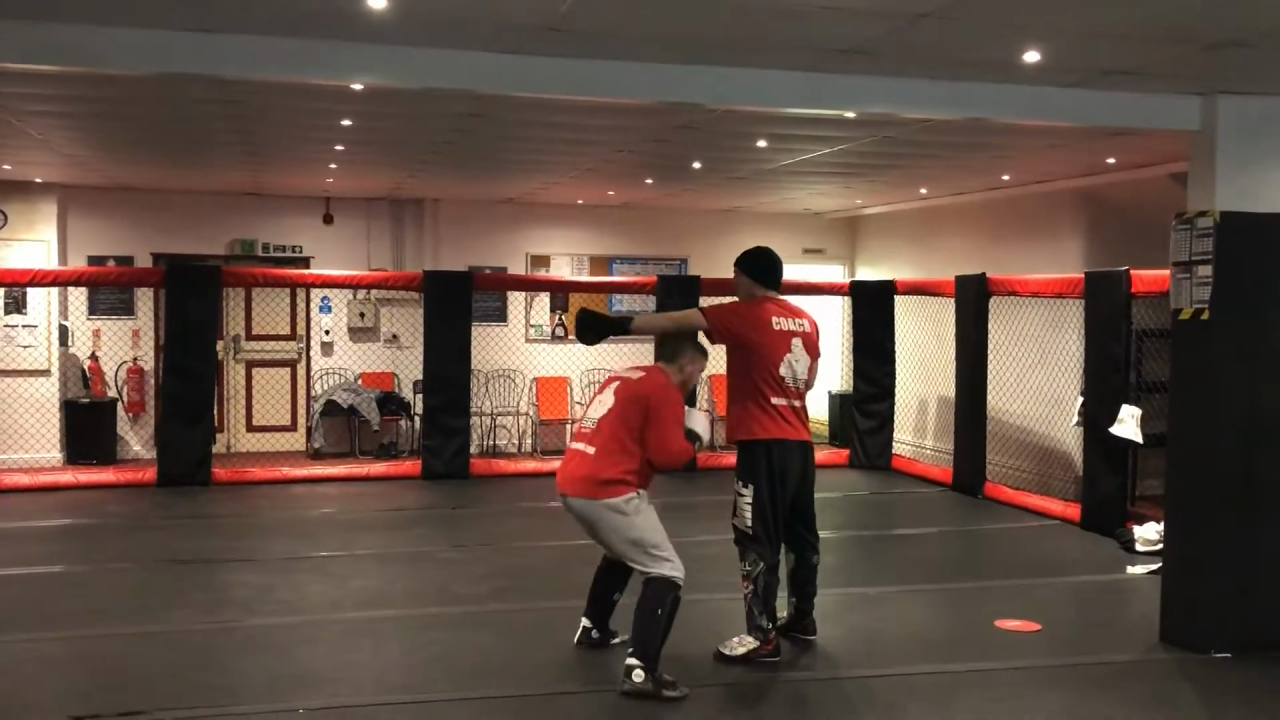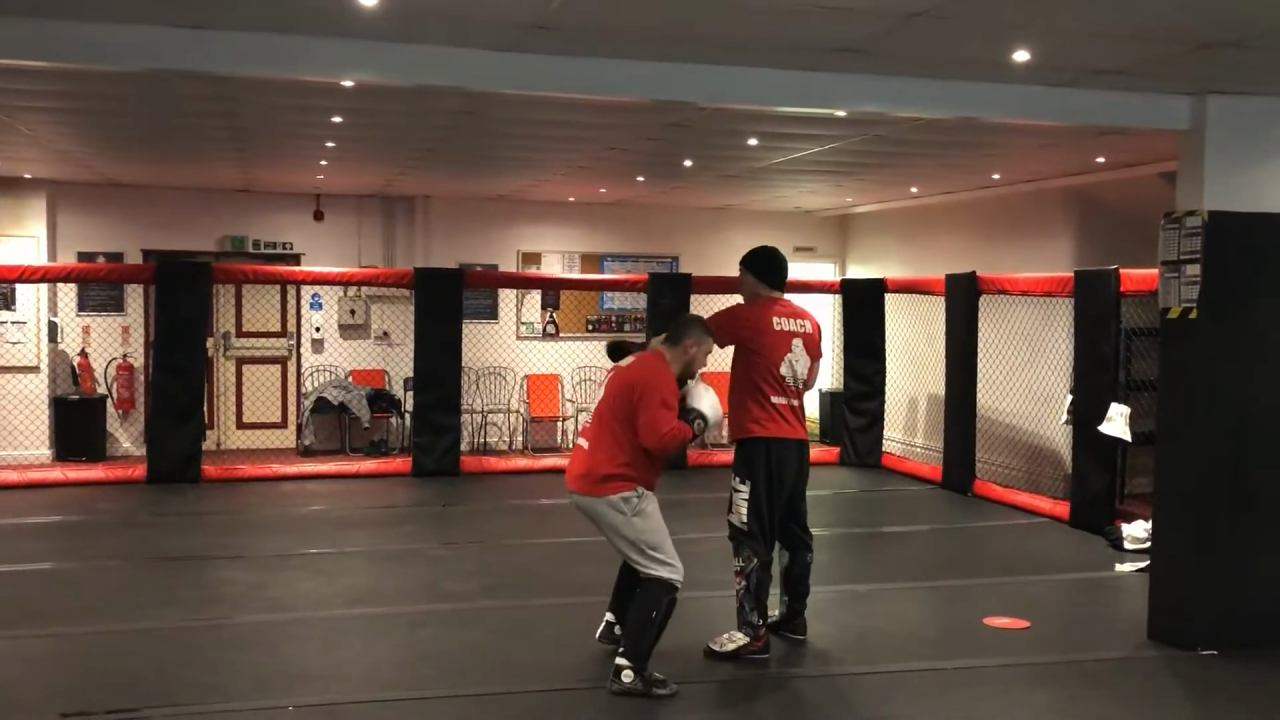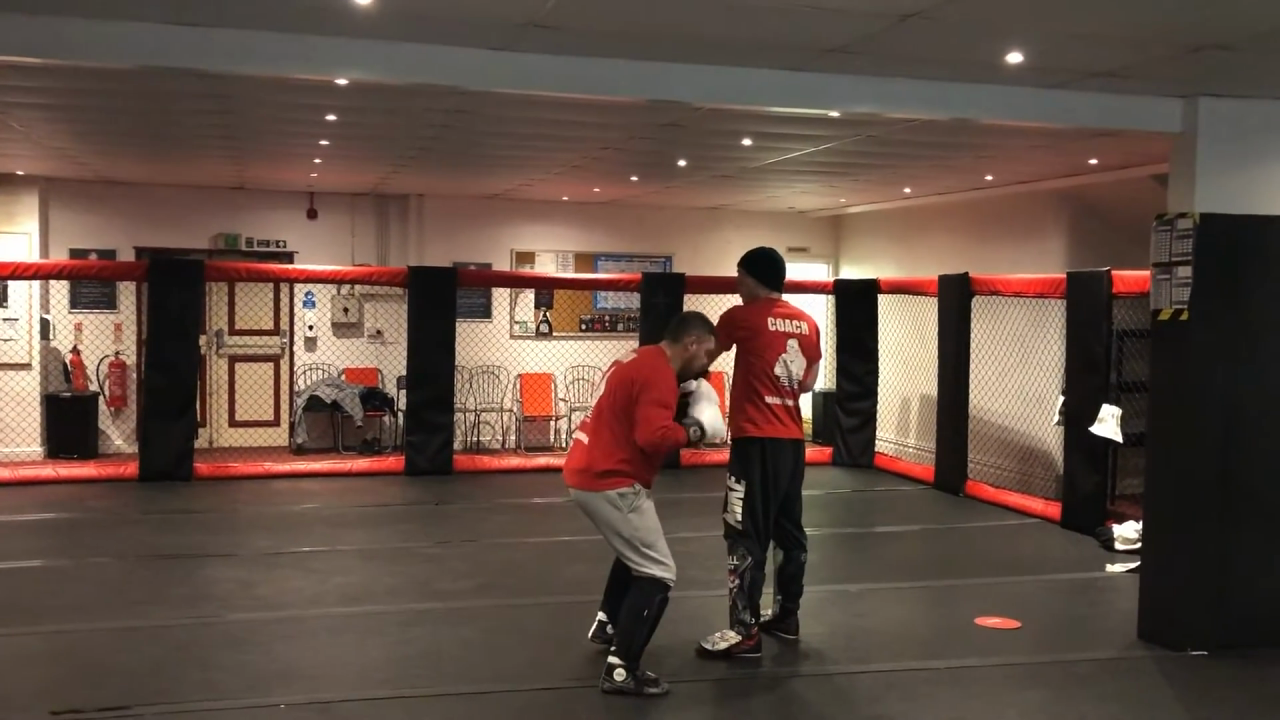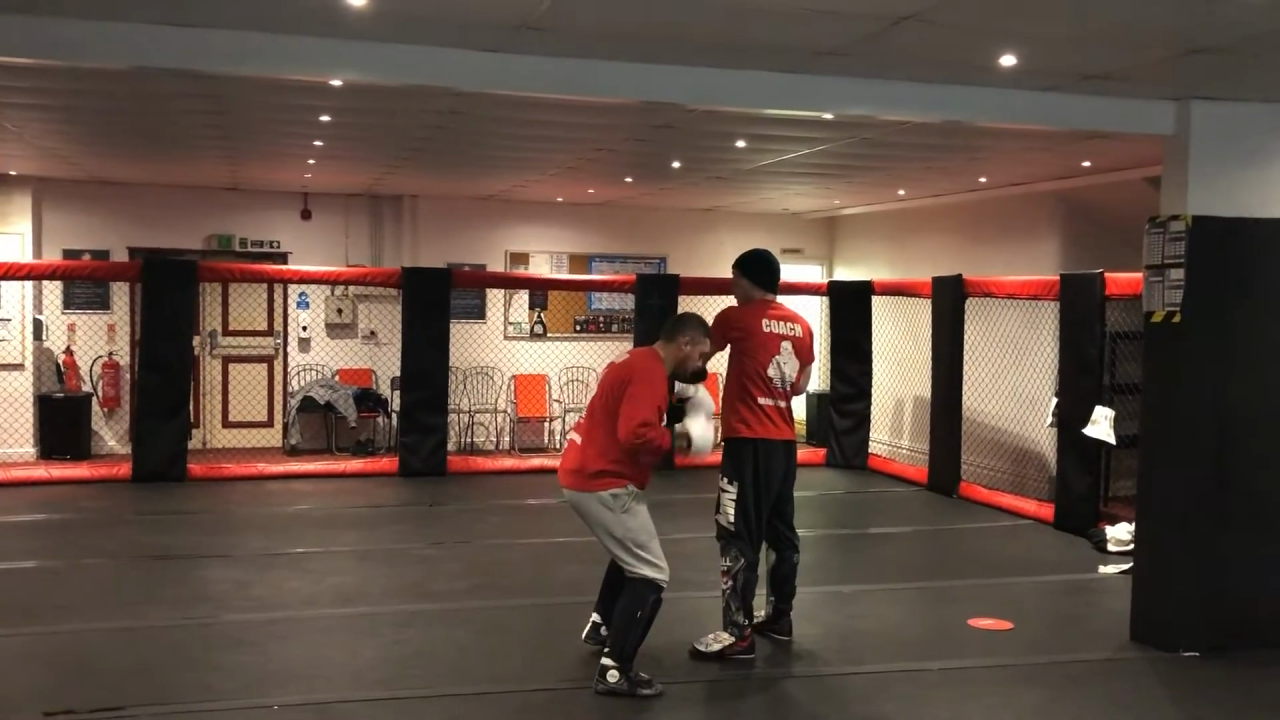
dt=0.4s
person 1, frame 1
left shoulder: (745, 315)
right shoulder: (806, 321)
left elbow: (677, 321)
left wrist: (616, 325)
left hip: (764, 443)
right hip: (800, 442)
left knee: (756, 538)
right knee: (801, 531)
left ankle: (762, 635)
right ankle: (802, 616)
person 1, frame 2
left shoulder: (747, 316)
right shoulder: (807, 321)
left hip: (759, 441)
right hip: (793, 439)
left knee: (749, 535)
right knee: (792, 531)
left ankle: (751, 632)
right ankle: (792, 616)
person 1, frame 3
left shoulder: (741, 318)
right shoulder: (807, 323)
left elbow: (706, 353)
left hip: (756, 441)
right hip: (792, 440)
left knee: (745, 534)
right knee: (789, 529)
left ankle: (744, 631)
right ankle: (786, 615)
person 1, frame 4
left shoulder: (736, 318)
right shoulder: (800, 325)
left elbow: (701, 355)
left hip: (748, 442)
right hip: (784, 441)
left knee: (738, 536)
right knee: (781, 530)
left ankle: (737, 632)
right ankle: (780, 616)
person 2, frame 1
left shoulder: (622, 378)
right shoulder: (665, 391)
right elbow: (667, 455)
left wrist: (674, 435)
right wrist: (693, 440)
left hip: (572, 484)
right hip: (609, 491)
left knee: (622, 552)
right knee: (666, 574)
left ankle: (592, 628)
right ankle: (640, 670)
person 2, frame 2
left shoulder: (639, 364)
right shoulder: (657, 375)
right elbow: (660, 439)
left wrist: (681, 411)
right wrist: (697, 422)
left hip: (588, 478)
right hip: (611, 486)
left knee: (642, 553)
right knee: (665, 575)
left ankle: (616, 625)
right ankle: (629, 671)
person 2, frame 3
left shoulder: (639, 360)
right shoulder: (658, 373)
right elbow: (654, 436)
left wrist: (679, 409)
right wrist: (692, 431)
left hip: (586, 473)
right hip: (610, 482)
left knee: (635, 552)
right knee: (658, 573)
left ankle: (607, 623)
right ankle: (621, 670)
person 2, frame 4
left shoulder: (636, 361)
right shoulder: (649, 372)
right elbow: (635, 433)
left wrist: (674, 413)
right wrist: (677, 440)
left hip: (582, 474)
right hip: (603, 483)
left knee: (631, 552)
right knee: (651, 574)
left ankle: (601, 625)
right ankle: (614, 671)
